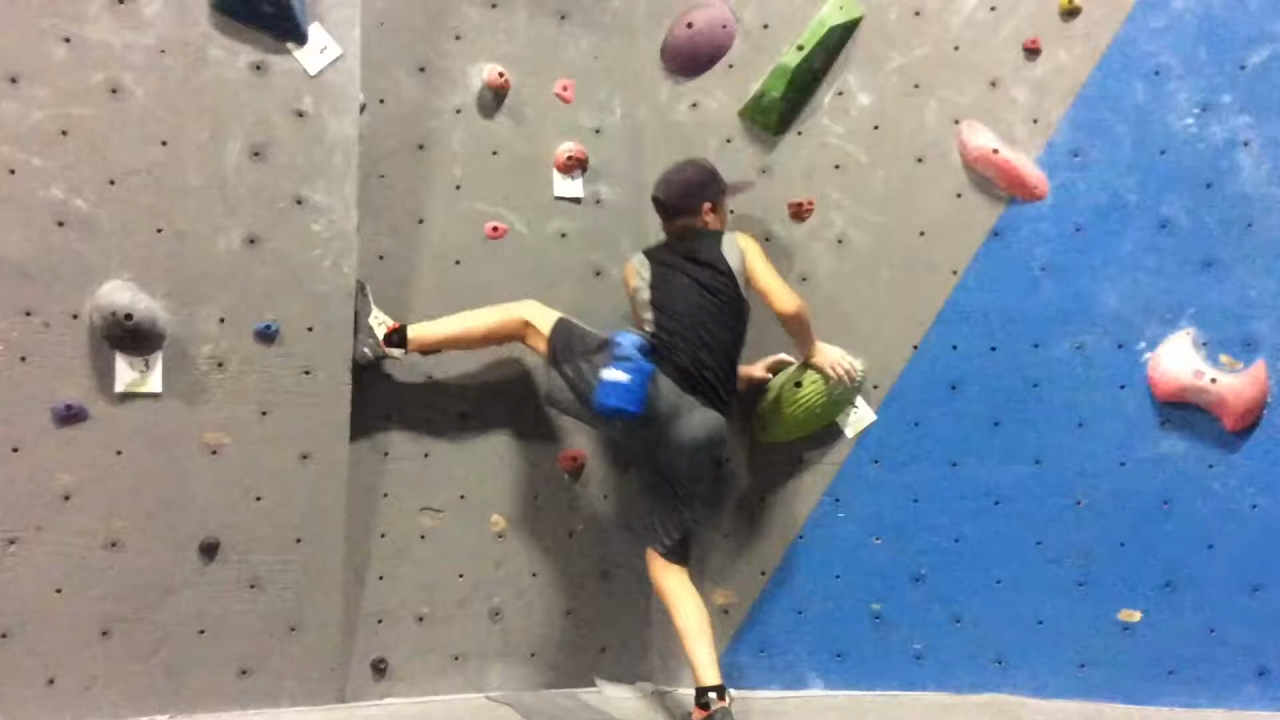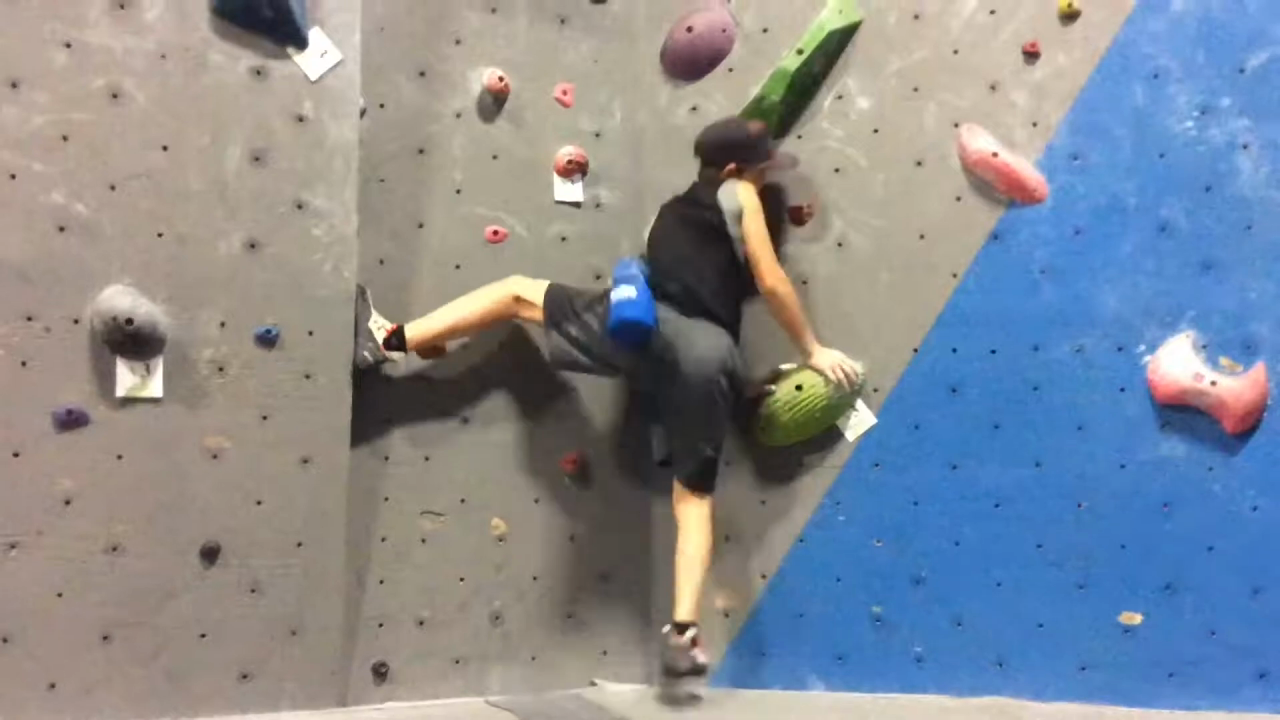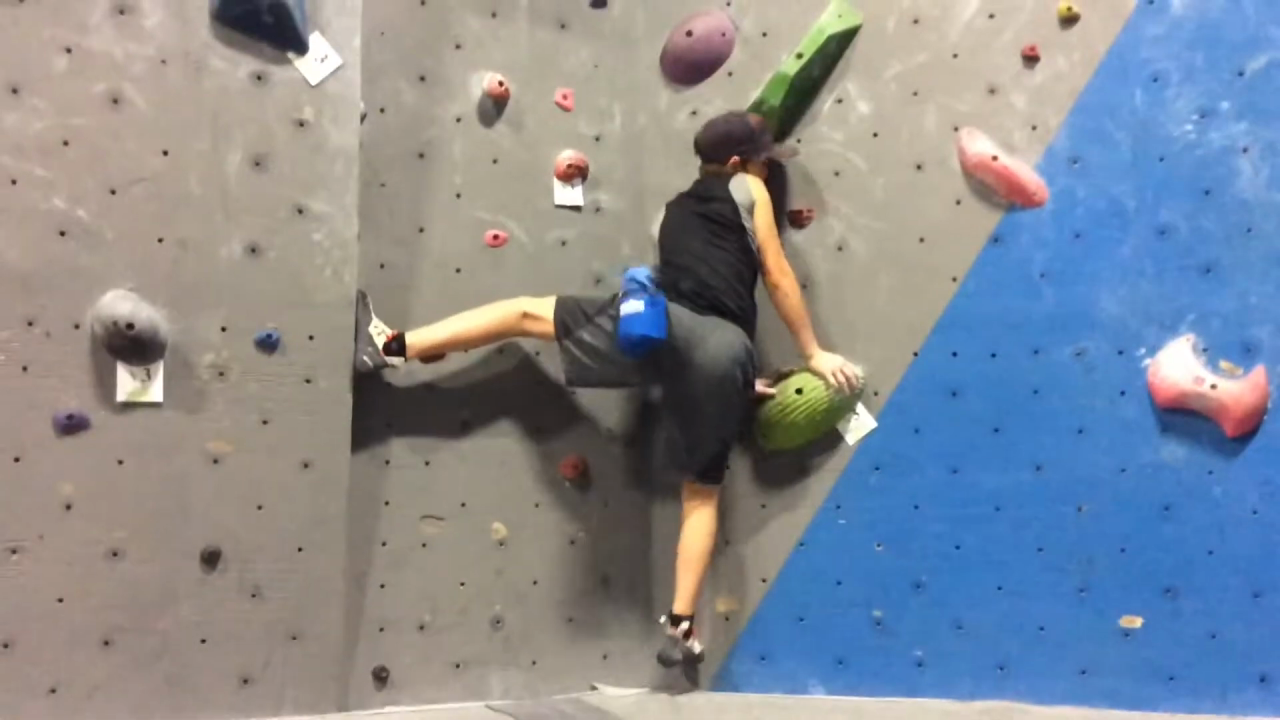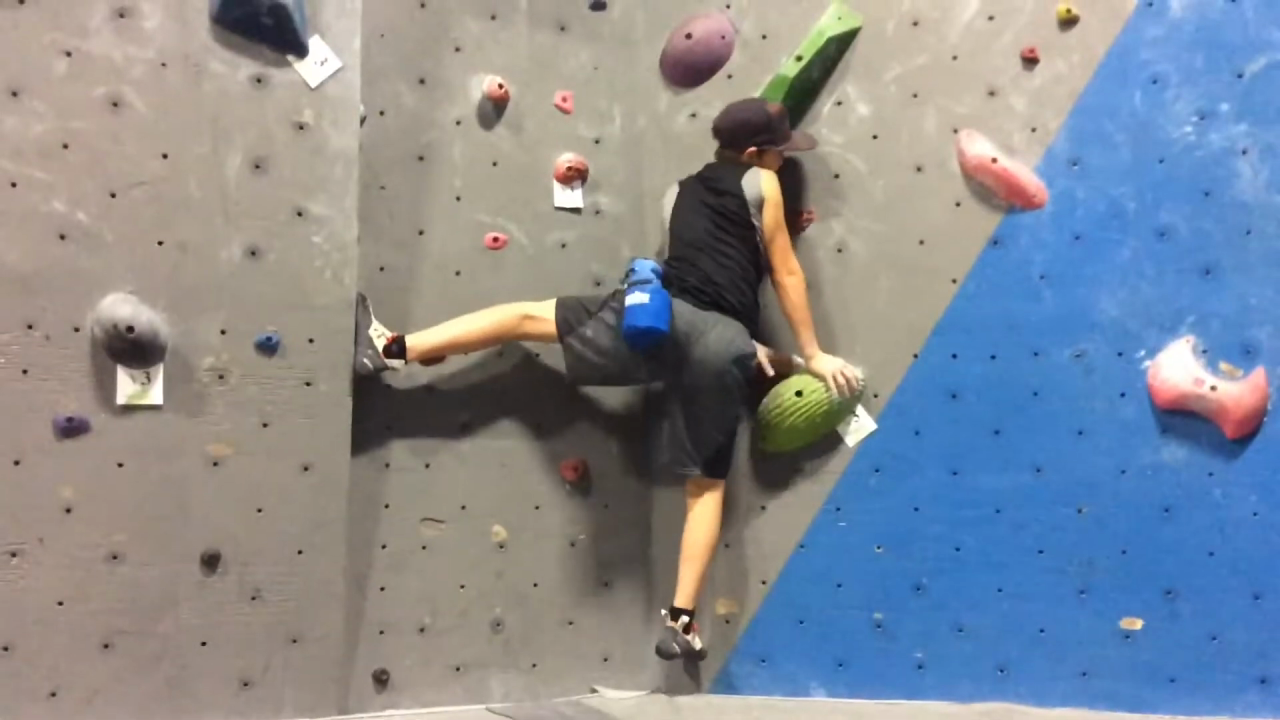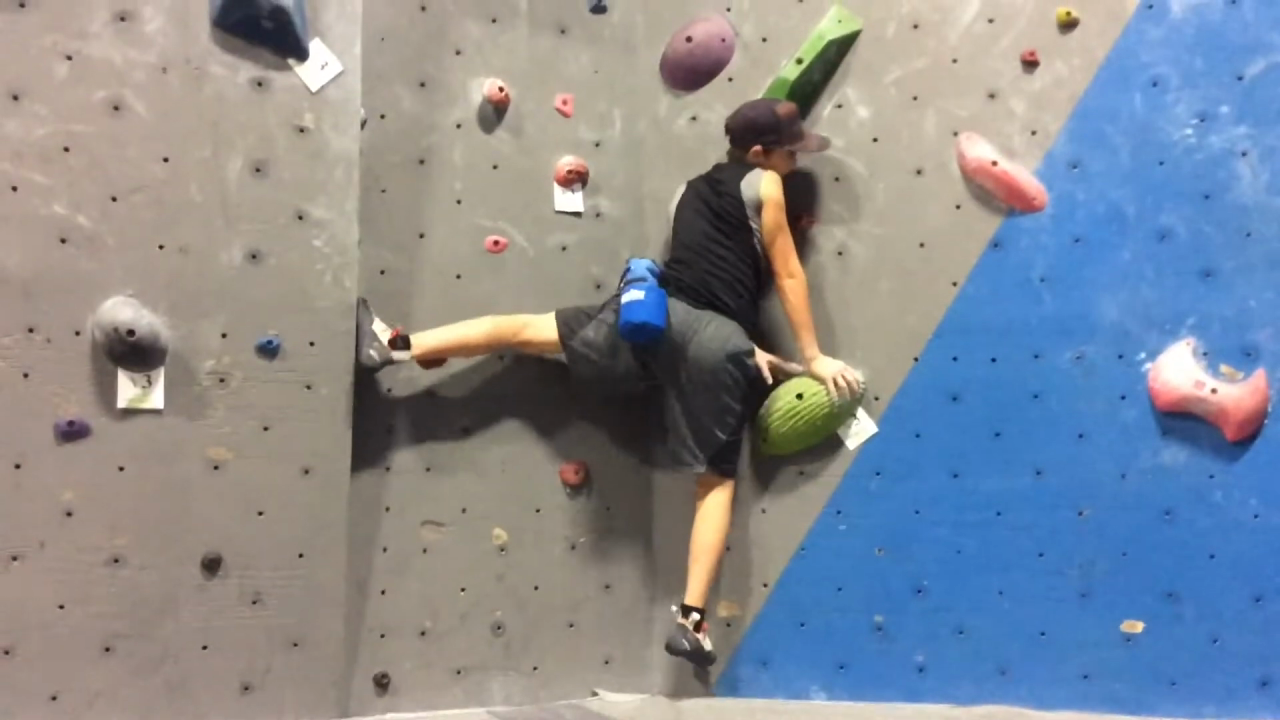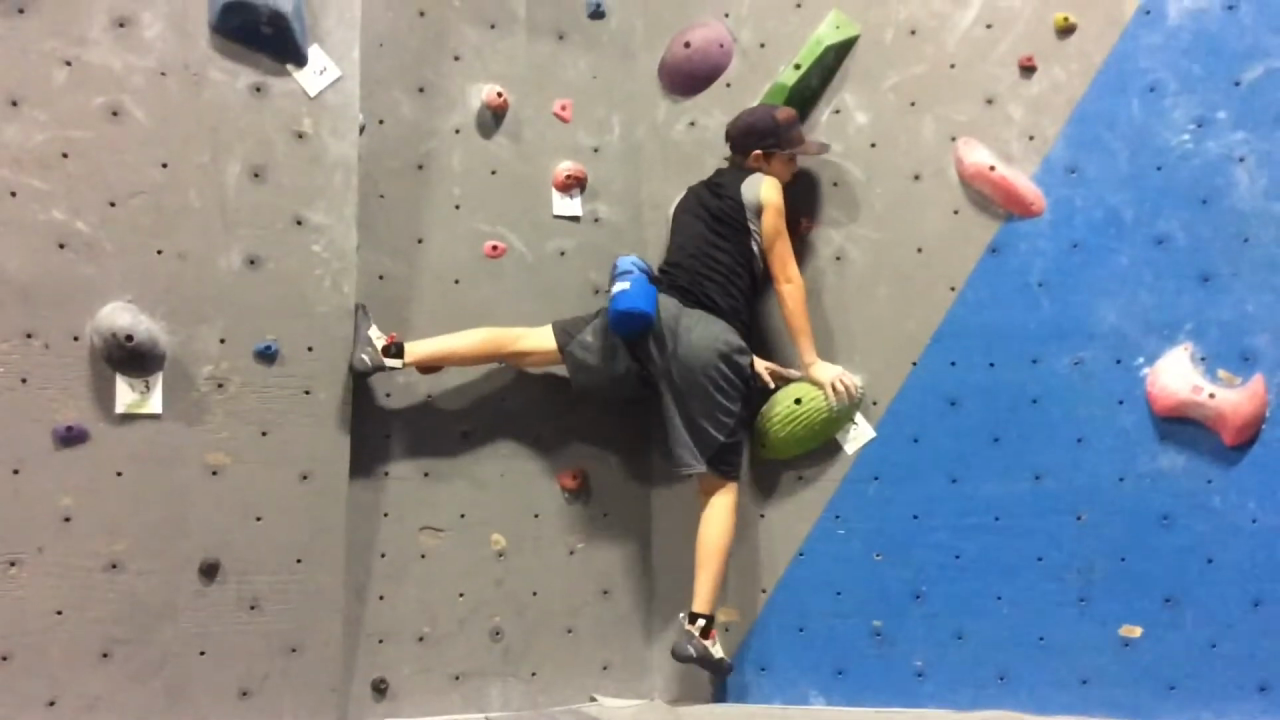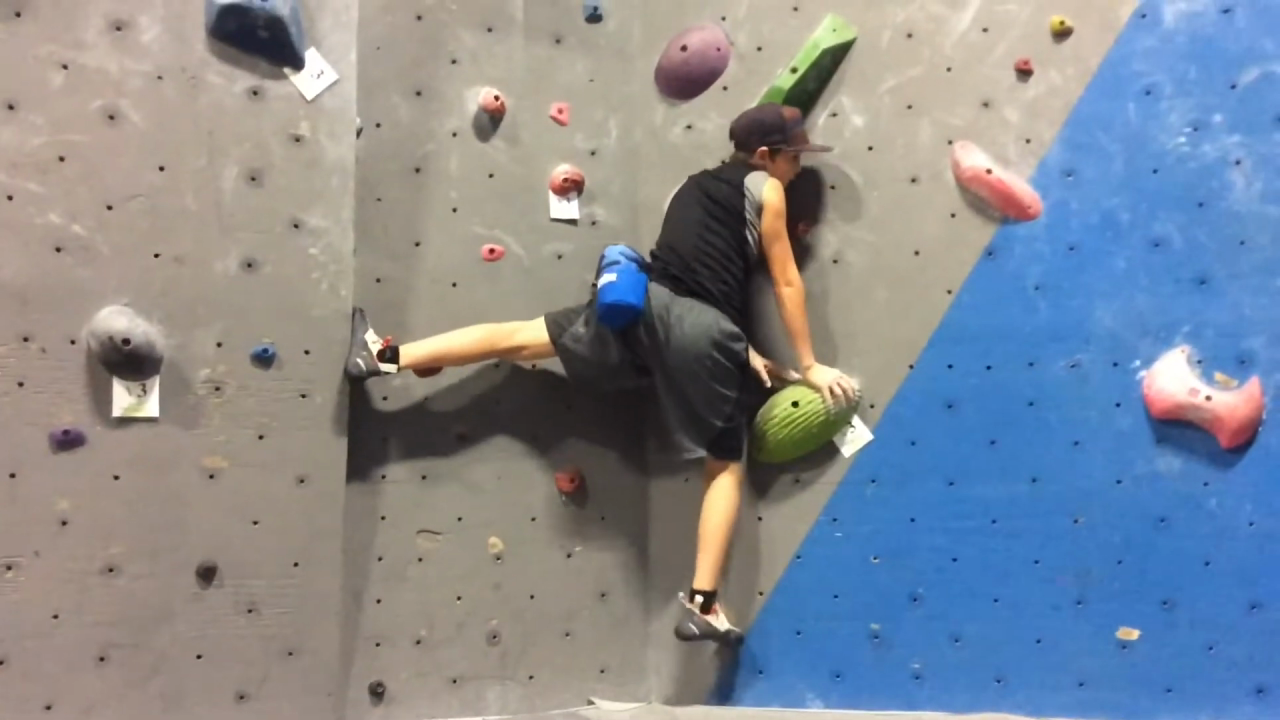
dt=0.3s
person 1, frame 1
left shoulder: (640, 266)
right shoulder: (737, 247)
right elbow: (790, 307)
left wrist: (737, 373)
right wrist: (814, 351)
left hip: (642, 387)
right hip: (698, 429)
left knee: (529, 317)
right knee: (668, 562)
left ankle: (390, 336)
person 1, frame 2
left shoulder: (668, 213)
right shoulder: (740, 196)
right elbow: (770, 283)
left wrist: (735, 381)
right wrist: (813, 350)
right hip: (708, 353)
left knee: (518, 291)
right knee: (694, 498)
left ankle: (389, 338)
right ankle: (683, 634)
person 1, frame 3
left shoulder: (674, 210)
right shoulder: (749, 190)
right elbow: (778, 277)
left wrist: (739, 378)
right wrist: (813, 353)
left hip: (657, 320)
right hip: (723, 351)
left knee: (525, 313)
right knee: (701, 493)
left ankle: (390, 345)
right ankle: (679, 628)
person 1, frame 4
left shoulder: (682, 191)
right shoulder: (761, 183)
right elbow: (787, 274)
left wrist: (749, 344)
right wrist: (814, 355)
right hip: (721, 345)
left knee: (526, 316)
right knee: (707, 485)
left ankle: (391, 347)
right ankle: (680, 623)
person 1, frame 5
left shoulder: (694, 190)
right shoulder: (764, 185)
right elbow: (788, 276)
left wrist: (745, 348)
right wrist: (813, 357)
left hip: (658, 310)
right hip: (715, 344)
left knee: (525, 330)
right knee: (717, 484)
left ankle: (393, 344)
right ankle: (691, 621)
person 1, frame 6
left shoulder: (697, 194)
right shoulder: (764, 189)
right elbow: (787, 281)
left wrist: (744, 356)
right wrist: (812, 362)
left hip: (655, 311)
right hip: (709, 341)
left knee: (524, 343)
right knee: (720, 486)
left ankle: (389, 351)
right ankle: (699, 627)
person 1, frame 7
left shoulder: (696, 185)
right shoulder: (765, 188)
right elbow: (786, 282)
left wrist: (741, 351)
right wrist: (808, 365)
left hip: (645, 300)
right hip: (702, 331)
left knee: (519, 339)
right knee: (725, 469)
left ankle: (384, 354)
right ankle: (702, 605)
